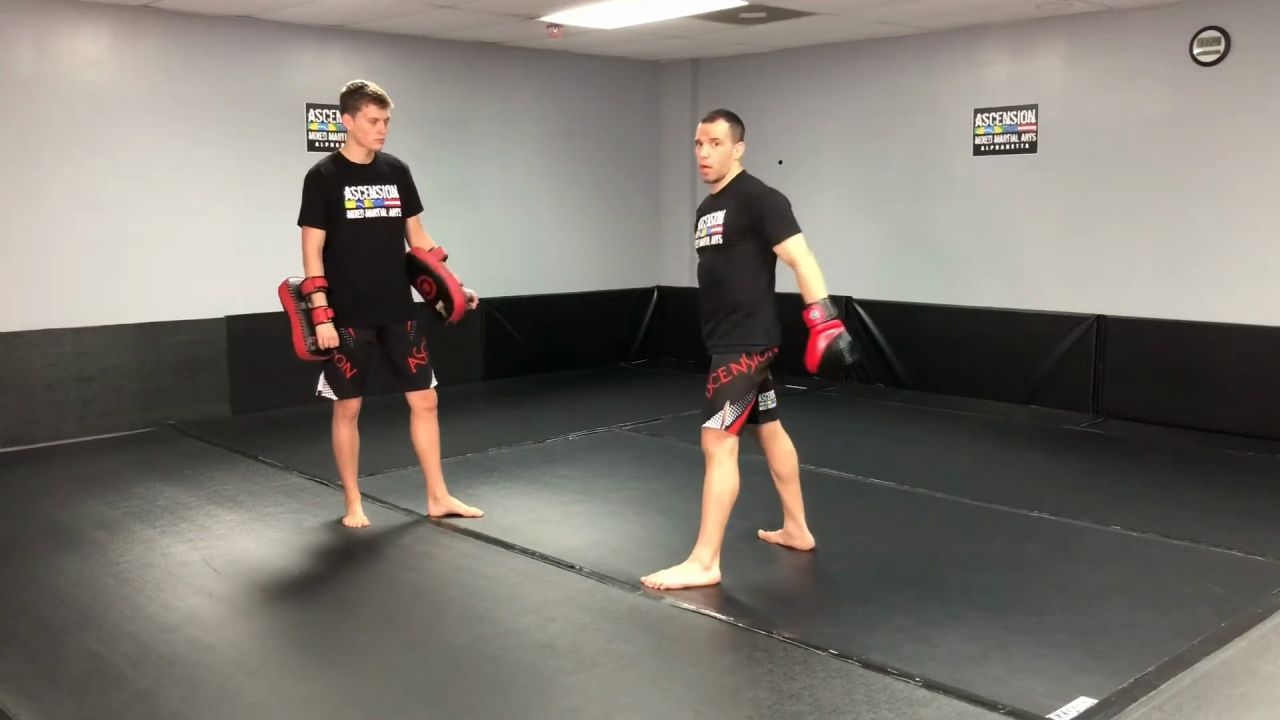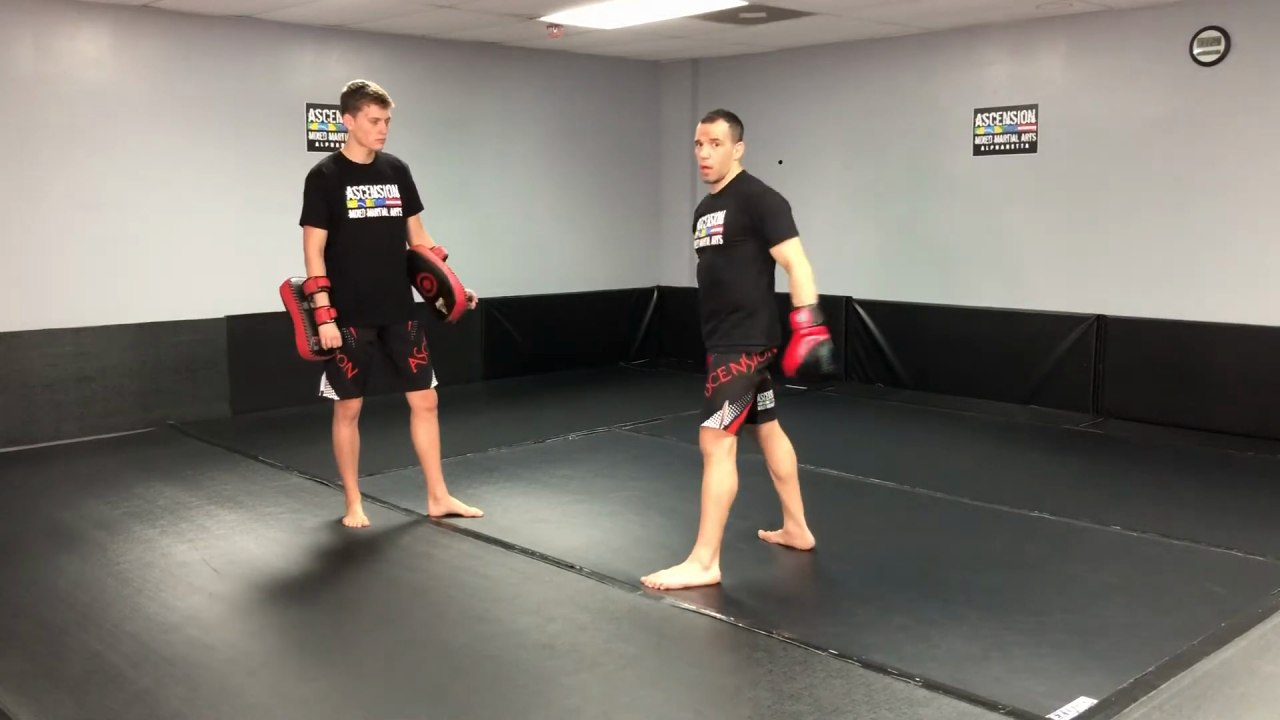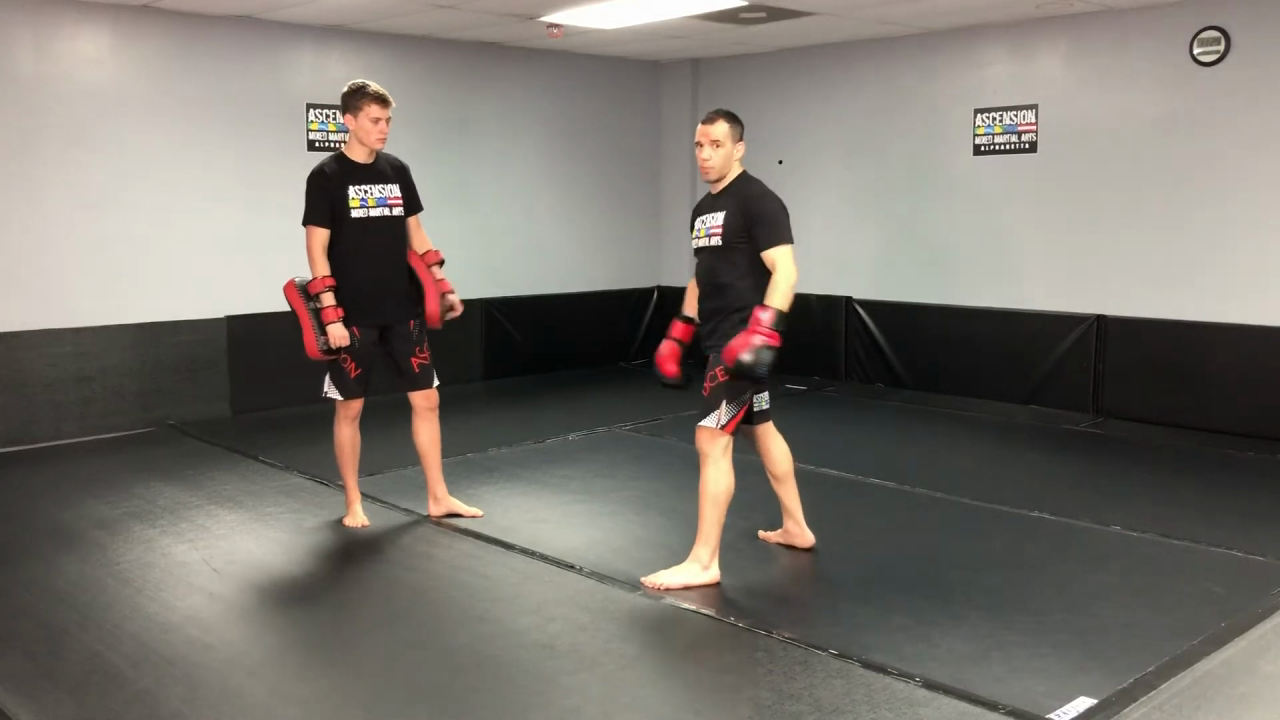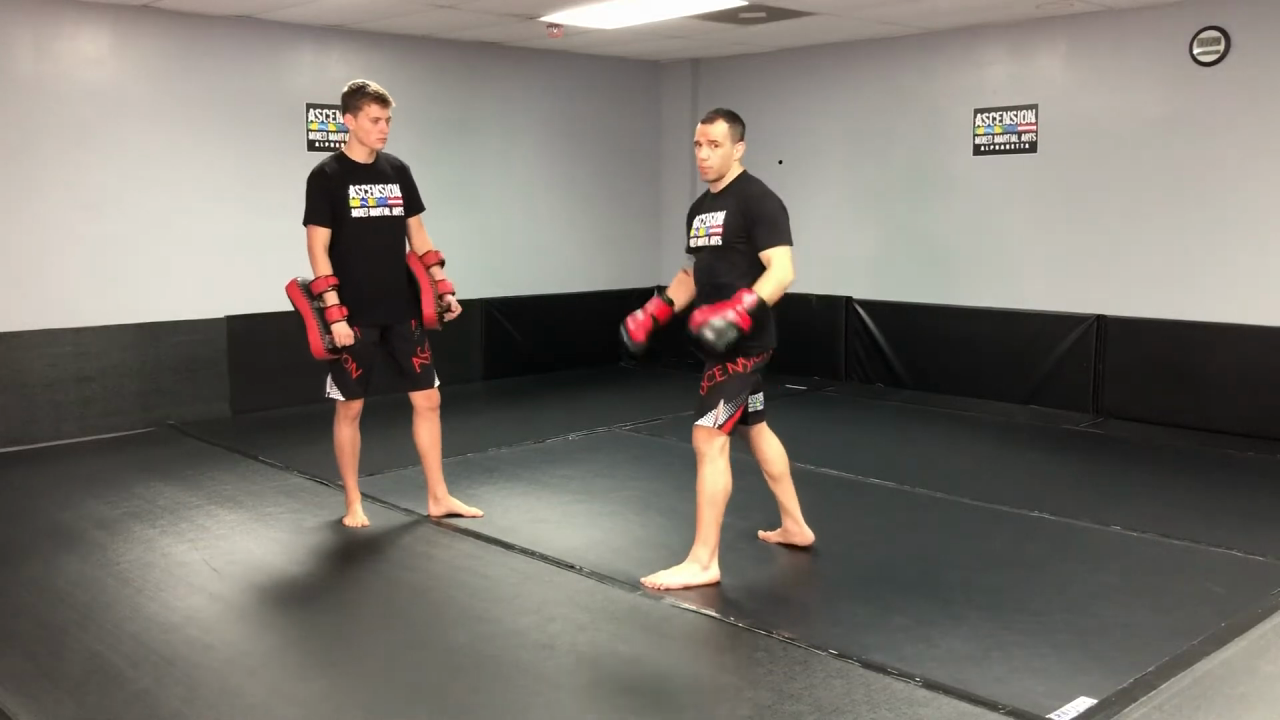
dt=0.1s
person 1, frame 1
left shoulder: (757, 198)
right shoulder: (707, 207)
left elbow: (800, 259)
left wrist: (823, 319)
left hip: (744, 341)
right hip: (728, 339)
left knee: (718, 442)
right knee: (767, 428)
left ankle: (705, 561)
right ankle: (796, 528)
person 1, frame 2
left shoulder: (759, 199)
right shoulder: (705, 209)
left elbow: (796, 263)
left wrist: (808, 325)
right wrist: (710, 335)
left hip: (747, 342)
right hip: (725, 340)
left knee: (716, 441)
right knee: (765, 427)
left ankle: (704, 561)
right ankle: (796, 528)
person 1, frame 3
left shoulder: (757, 200)
right shoulder: (703, 208)
left elbow: (784, 271)
left wrist: (761, 331)
right wrist: (677, 336)
left hip: (743, 341)
right hip: (721, 339)
left knee: (712, 440)
right knee: (760, 427)
left ankle: (703, 561)
right ankle: (795, 526)
person 1, frame 4
left shoulder: (758, 200)
right shoulder: (700, 207)
left elbow: (781, 271)
right elbow: (692, 274)
left wrist: (738, 312)
right wrist: (655, 311)
left hip: (741, 341)
right hip: (719, 338)
left knee: (709, 439)
right knee: (755, 428)
left ankle: (703, 561)
right ankle: (794, 525)
person 2, frame 1
left shoulder: (396, 170)
right shoulder: (324, 176)
left elbow: (417, 236)
right elbow: (312, 250)
right wrist: (321, 314)
left hip: (398, 311)
right hip: (348, 316)
left knee: (424, 399)
right knee: (347, 407)
left ankle: (437, 496)
right ankle: (353, 503)
person 2, frame 2
left shoulder: (397, 170)
right shoulder: (325, 176)
left elbow: (417, 235)
right elbow: (313, 250)
left hip: (400, 310)
right hip: (350, 316)
left knee: (425, 399)
right knee: (348, 407)
left ankle: (438, 496)
right ankle: (353, 503)
person 2, frame 3
left shoulder: (397, 170)
right shoulder: (327, 176)
left elbow: (416, 236)
right elbow: (317, 249)
left wrist: (443, 288)
right wrist: (331, 314)
left hip: (402, 310)
right hip: (353, 315)
left knee: (426, 398)
right knee: (349, 407)
left ankle: (438, 496)
right ankle: (353, 503)
person 2, frame 4
left shoulder: (397, 169)
right shoulder: (327, 176)
left elbow: (417, 235)
right elbow: (318, 248)
right wrist: (334, 312)
left hip: (403, 310)
right hip: (355, 315)
left knee: (427, 398)
right knee: (350, 408)
left ankle: (438, 497)
right ankle: (354, 503)
